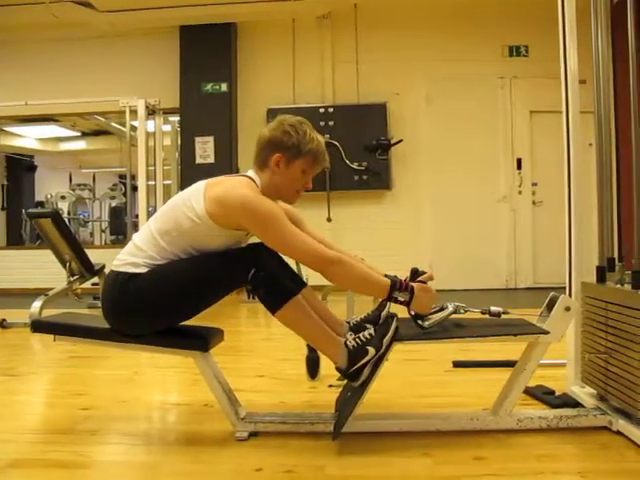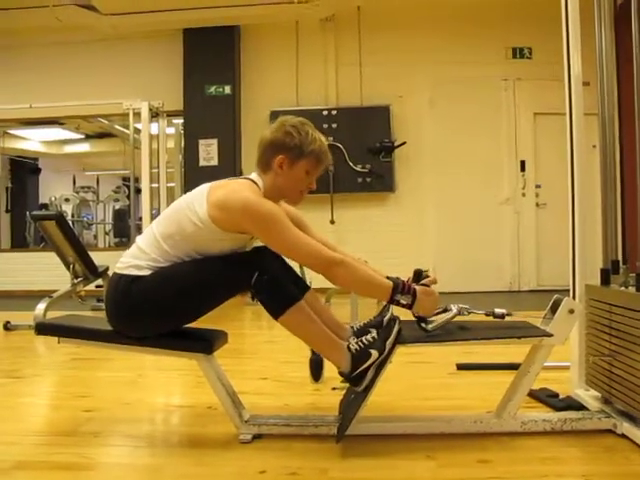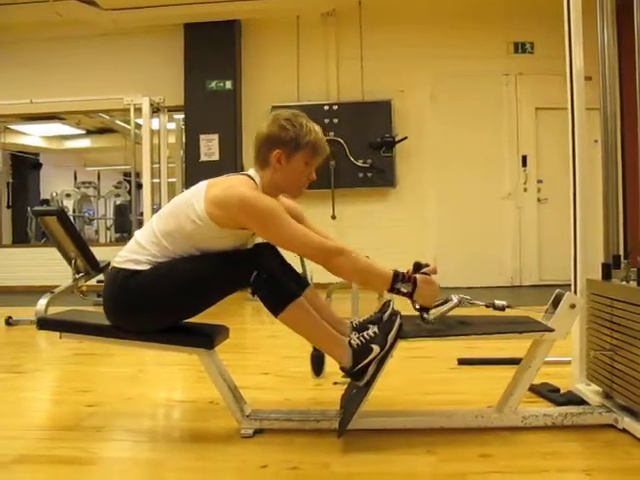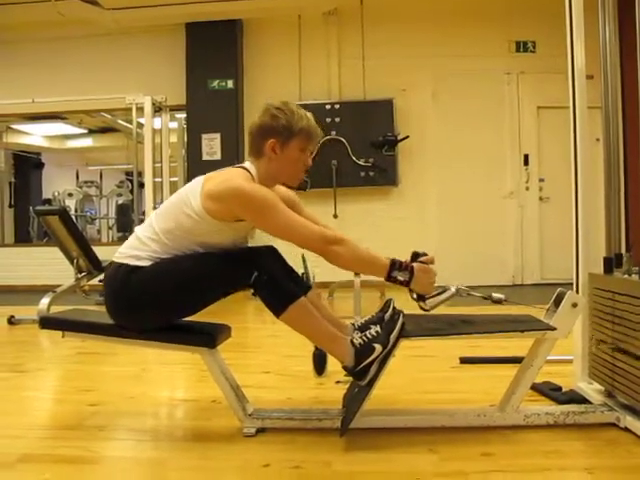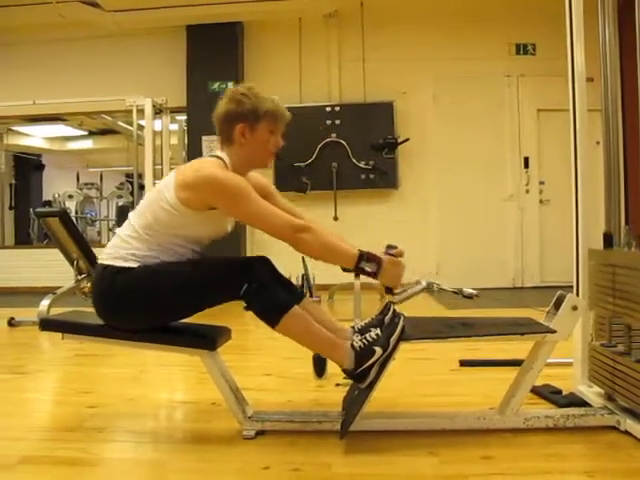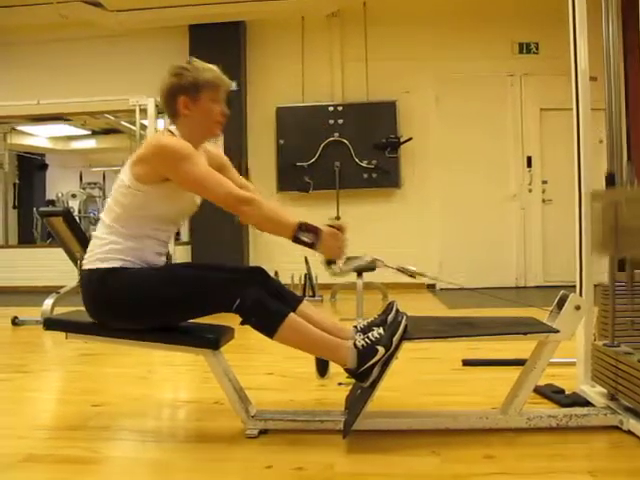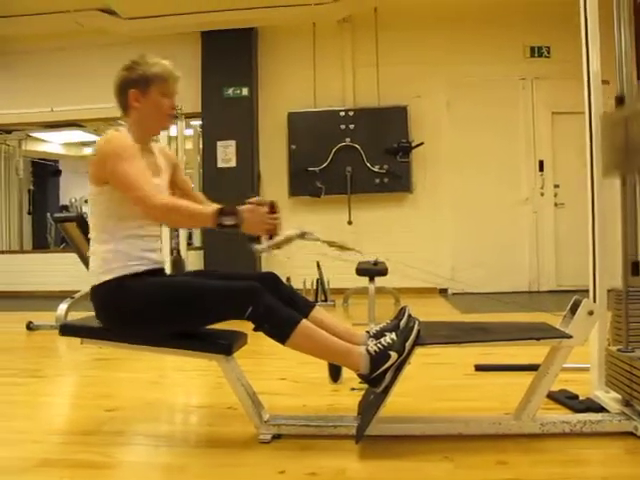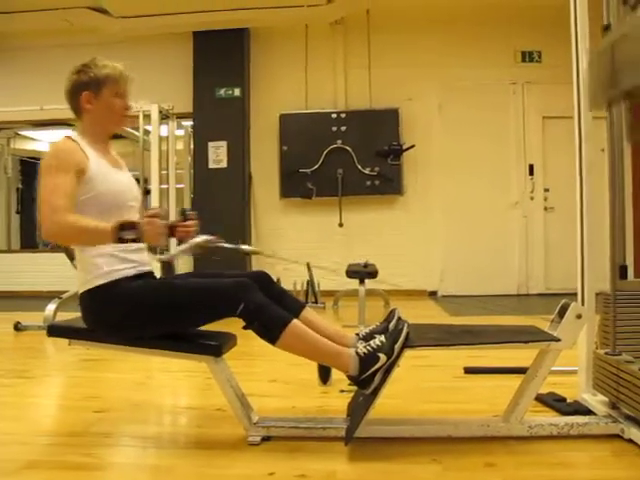
dt=0.2s
person 1, frame 1
left shoulder: (271, 205)
right shoulder: (245, 198)
left elbow: (334, 254)
right elbow: (326, 265)
left wrist: (396, 282)
right wrist: (403, 293)
left hip: (153, 286)
right hip: (129, 295)
left knee: (266, 265)
right knee: (258, 263)
left ankle: (345, 333)
right ankle: (346, 355)
person 1, frame 2
left shoulder: (274, 206)
right shoulder: (247, 202)
left elbow: (337, 256)
right elbow: (329, 266)
left wrist: (398, 285)
right wrist: (405, 295)
left hip: (155, 289)
right hip: (132, 297)
left knee: (269, 267)
right knee: (262, 267)
left ankle: (347, 337)
right ankle: (348, 359)
person 1, frame 3
left shoulder: (274, 201)
right shoulder: (245, 198)
left elbow: (335, 248)
right elbow: (329, 256)
left wrist: (400, 276)
right wrist: (406, 285)
left hip: (155, 283)
right hip: (130, 292)
left knee: (267, 264)
right knee: (260, 265)
left ankle: (348, 334)
right ankle: (350, 355)
person 1, frame 4
left shoulder: (274, 192)
right shoulder: (241, 189)
left elbow: (332, 237)
right elbow: (327, 245)
left wrist: (400, 267)
right wrist: (402, 273)
left hip: (155, 282)
right hip: (131, 288)
left knee: (267, 266)
right knee: (261, 266)
left ankle: (349, 335)
right ankle: (352, 354)
person 1, frame 5
left shoulder: (249, 180)
right shoulder: (213, 177)
left elbow: (305, 224)
right elbow: (296, 233)
left wrist: (369, 259)
right wrist: (370, 265)
left hip: (144, 282)
right hip: (119, 289)
left knee: (260, 274)
right knee: (251, 277)
left ankle: (349, 339)
right ankle: (350, 358)
person 1, frame 6
left shoulder: (205, 155)
right shoulder: (165, 148)
left elbow: (254, 200)
right elbow: (239, 204)
left wrist: (314, 231)
right wrist: (310, 235)
left hip: (140, 277)
right hip: (111, 287)
left knee: (255, 279)
right knee: (241, 292)
left ankle: (352, 338)
right ankle: (352, 357)
person 1, frame 7
left shoulder: (160, 154)
right shoulder: (115, 146)
left elbow: (199, 205)
right elbow: (156, 208)
left wrist: (245, 216)
right wrist: (232, 218)
left hip: (150, 282)
right hip: (121, 294)
left knee: (266, 284)
right knee: (252, 298)
left ankle: (364, 342)
right ankle: (365, 362)
person 1, frame 8
left shoulder: (114, 157)
right shoulder: (67, 152)
right elbow: (55, 227)
left wrist: (168, 230)
right wrist: (128, 230)
left hip: (138, 286)
right hip: (109, 299)
left knee: (257, 282)
right knee: (239, 296)
left ankle: (355, 344)
right ankle: (355, 364)
